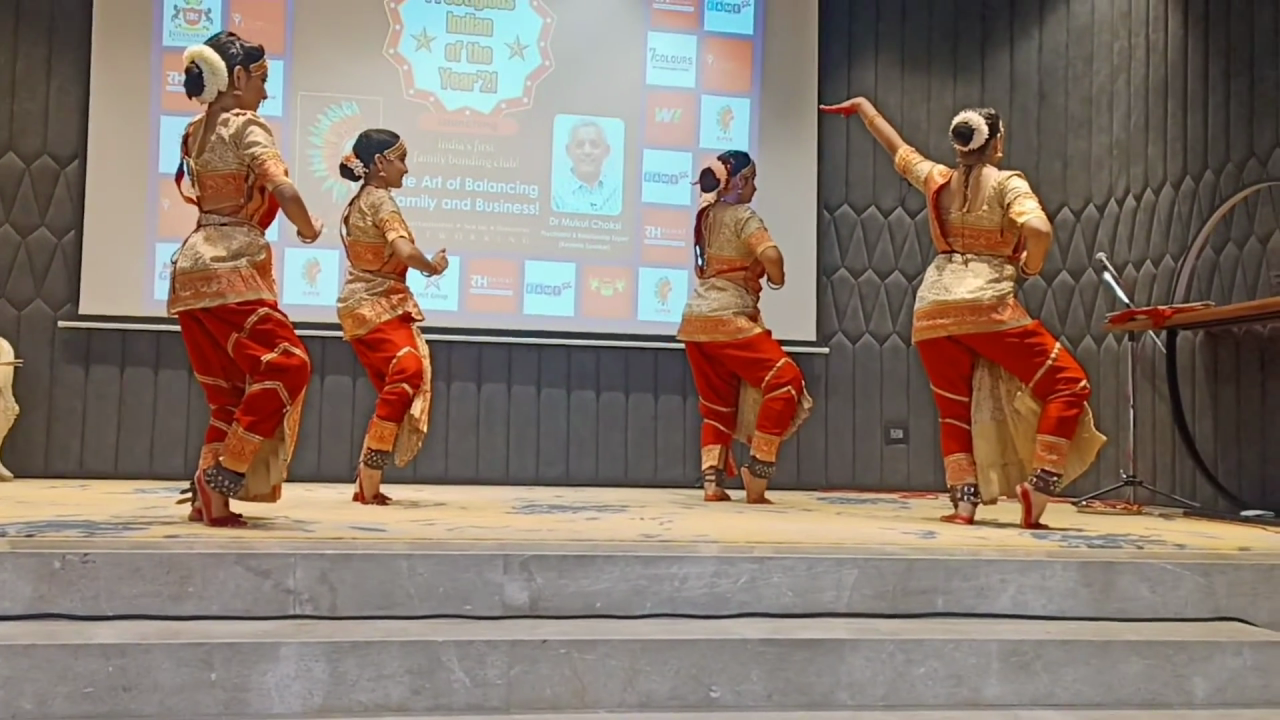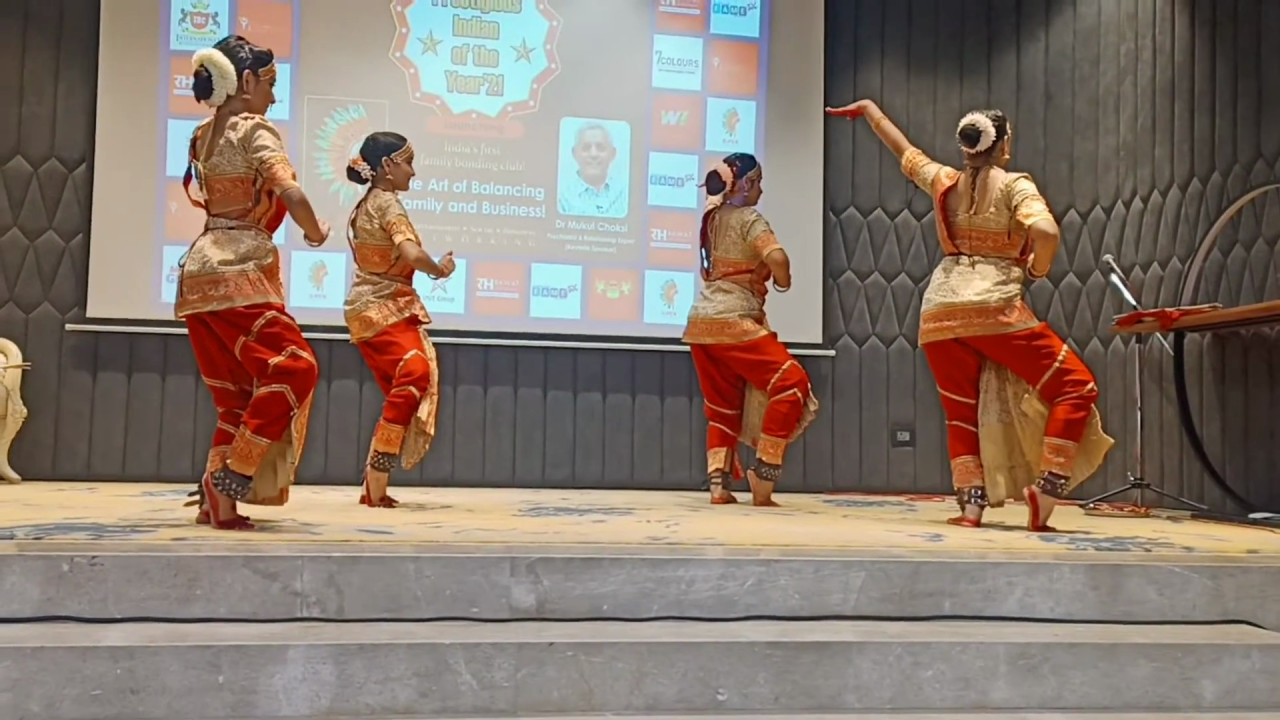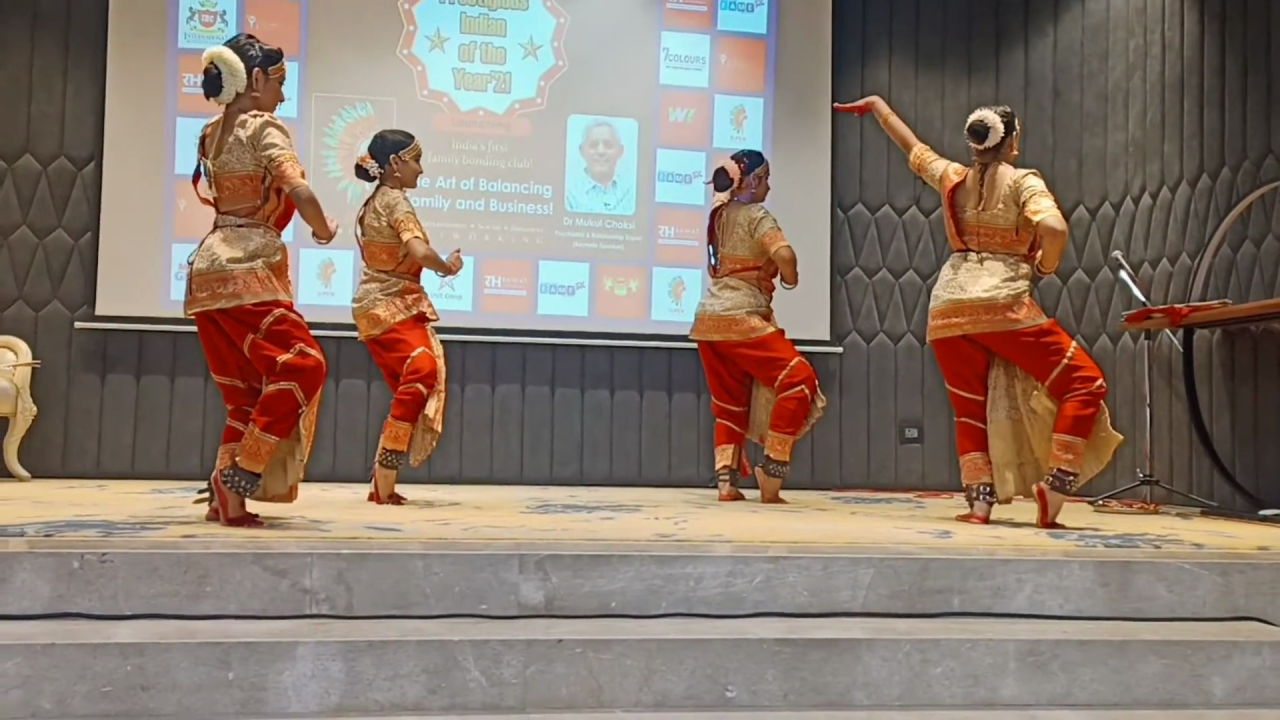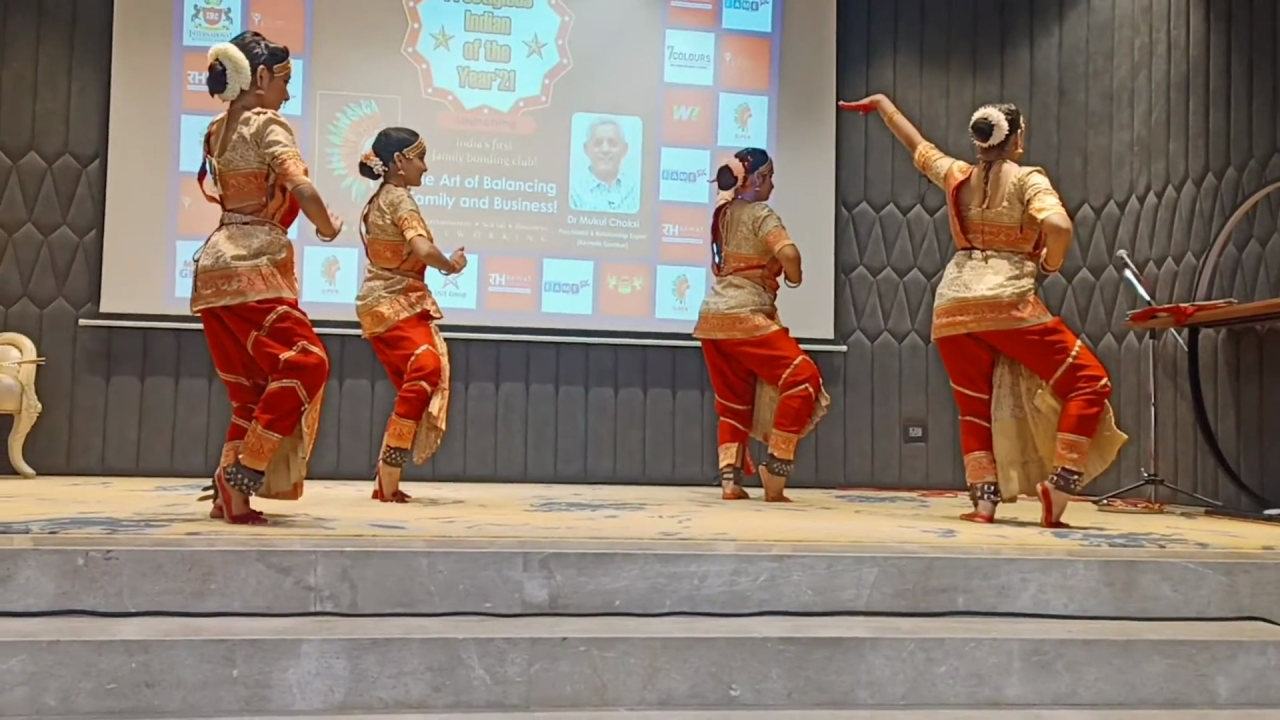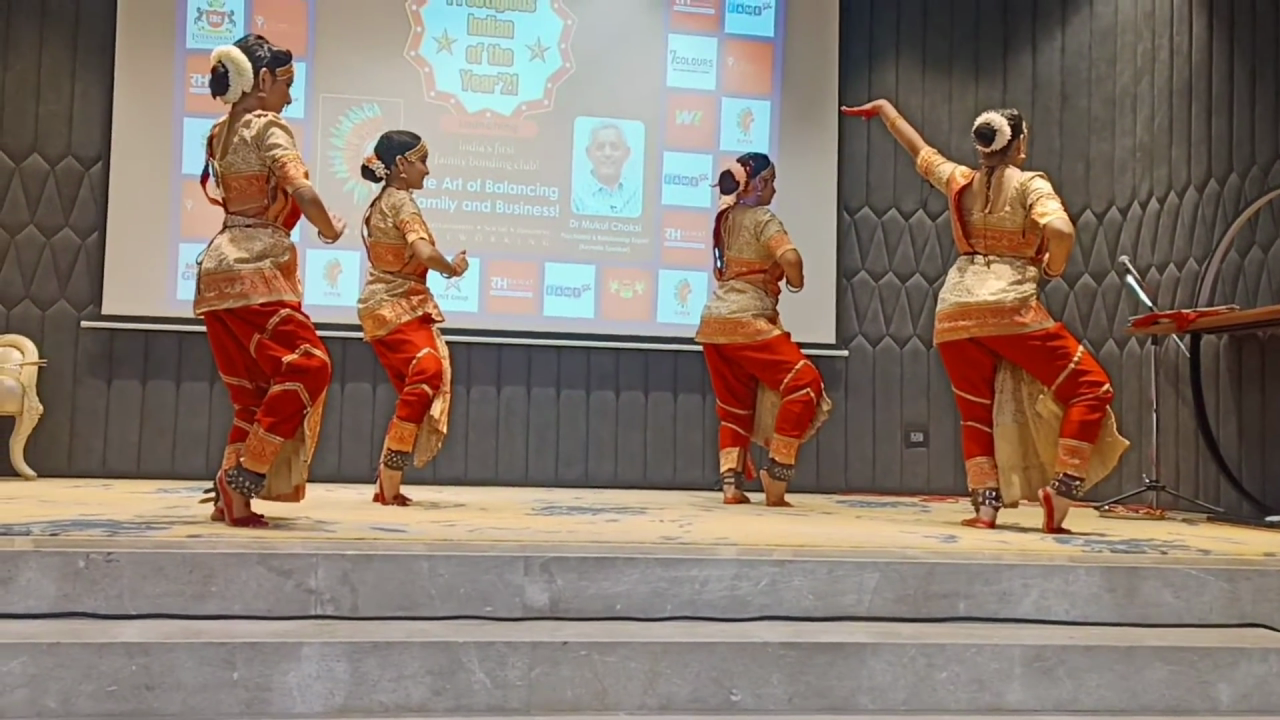
dt=0.2s
person 1, frame 1
left shoulder: (195, 131)
right shoulder: (246, 125)
right elbow: (283, 190)
right wrist: (309, 229)
left hip: (193, 267)
right hip: (230, 268)
left knee: (231, 390)
right knee: (287, 366)
left ankle: (208, 495)
right ankle: (220, 479)
person 1, frame 2
left shoulder: (203, 135)
right shoulder: (254, 129)
right elbow: (290, 194)
right wrist: (316, 233)
left hip: (201, 270)
right hip: (238, 271)
left knee: (238, 392)
right knee: (294, 369)
left ankle: (216, 498)
right ankle: (228, 481)
person 1, frame 3
left shoulder: (212, 132)
right shoulder: (264, 127)
right elbow: (299, 192)
right wrist: (324, 230)
left hip: (210, 270)
right hip: (247, 270)
left knee: (248, 390)
right knee: (302, 367)
left ankle: (225, 494)
right ankle: (236, 479)
person 1, frame 4
left shoulder: (218, 130)
right shoulder: (267, 124)
right elbow: (302, 189)
right wrist: (328, 227)
left hip: (216, 267)
right hip: (252, 267)
left knee: (253, 387)
right knee: (305, 365)
left ankle: (230, 491)
right ankle: (239, 478)
person 1, frame 5
left shoulder: (221, 132)
right shoulder: (268, 126)
right elbow: (302, 191)
right wrist: (330, 229)
left hip: (219, 269)
right hip: (255, 270)
left knee: (254, 390)
right knee: (307, 367)
left ankle: (230, 494)
right ankle: (241, 480)
person 2, frame 1
left shoulder: (936, 179)
right shoulder: (1007, 183)
left elbow: (896, 146)
right elbow: (1039, 230)
left wrist: (862, 105)
right wrist: (1030, 267)
left hip: (933, 309)
right hip: (988, 305)
left knee: (955, 410)
right knee: (1069, 385)
left ankle: (964, 502)
right ankle: (1039, 484)
person 2, frame 2
left shoulder: (943, 181)
right shoulder: (1014, 185)
left elbow: (902, 148)
right elbow: (1046, 232)
left wrist: (868, 107)
right wrist: (1037, 269)
left hip: (940, 310)
right hip: (995, 307)
left knee: (961, 412)
right knee: (1076, 388)
left ankle: (971, 505)
right ankle: (1046, 487)
person 2, frame 3
left shoulder: (951, 177)
right shoulder: (1022, 181)
left elbow: (910, 144)
right elbow: (1054, 229)
left wrist: (876, 104)
right wrist: (1046, 265)
left hip: (948, 308)
right hip: (1003, 305)
left knee: (970, 408)
right knee: (1085, 385)
left ankle: (979, 503)
right ankle: (1054, 484)
person 2, frame 4
left shoulder: (955, 175)
right shoulder: (1027, 179)
left elbow: (915, 143)
right elbow: (1059, 226)
left wrist: (881, 102)
right wrist: (1051, 263)
left hip: (952, 307)
right hip: (1008, 303)
left knee: (975, 407)
right knee: (1089, 383)
left ankle: (983, 501)
right ankle: (1059, 483)
person 2, frame 5
left shoulder: (958, 180)
right shoulder: (1030, 184)
left elbow: (917, 147)
right elbow: (1061, 231)
left wrist: (883, 107)
right wrist: (1053, 268)
left hip: (955, 311)
right hip: (1010, 308)
left knee: (976, 412)
right knee: (1091, 389)
left ankle: (985, 507)
right ankle: (1061, 488)
person 3, frame 1
left shoulder: (357, 202)
right shoulder: (381, 200)
right elbow: (406, 252)
right wrist: (433, 267)
left hip: (363, 306)
right hip: (378, 307)
left knee: (396, 385)
right knee: (408, 372)
left ankle: (368, 480)
right ankle: (369, 477)
person 3, frame 2
left shoulder: (364, 205)
right shoulder: (388, 203)
right elbow: (413, 255)
right wrist: (440, 270)
left hip: (369, 309)
right hip: (385, 309)
left knee: (403, 387)
right knee: (415, 374)
left ankle: (375, 482)
right ankle: (376, 480)
person 3, frame 3
left shoulder: (372, 203)
right shoulder: (396, 201)
right elbow: (421, 252)
right wrist: (447, 267)
left hip: (378, 306)
right hip: (392, 307)
left knee: (411, 384)
right knee: (422, 373)
left ankle: (383, 479)
right ankle: (384, 478)
person 3, frame 4
left shoulder: (377, 200)
right shoulder: (400, 199)
right elbow: (424, 250)
right wrist: (451, 265)
left hip: (381, 304)
right hip: (396, 305)
left knee: (416, 381)
right knee: (425, 370)
left ankle: (387, 478)
right ankle: (388, 475)
person 3, frame 5
left shoulder: (379, 203)
right shoulder: (402, 202)
left elbow: (401, 257)
right elbow: (426, 253)
right wrist: (453, 269)
left hip: (383, 307)
right hip: (398, 308)
left knee: (417, 384)
right knee: (427, 372)
left ankle: (388, 481)
right ankle: (389, 479)
person 4, frame 1
left shoulder: (707, 215)
right shoulder: (743, 215)
right elbow: (771, 255)
right wrist: (777, 278)
left hip: (696, 318)
right hip: (729, 318)
left knee: (718, 403)
right knee: (786, 381)
left ankle: (712, 482)
right ankle: (756, 477)
person 4, frame 2
left shoulder: (713, 218)
right shoulder: (748, 218)
right elbow: (777, 258)
right wrist: (783, 280)
left hip: (701, 320)
right hip: (735, 321)
left knee: (723, 405)
right knee: (791, 384)
left ankle: (719, 485)
right ankle: (763, 478)
person 4, frame 3
left shoulder: (720, 214)
right shoulder: (756, 215)
right elbow: (784, 254)
right wrist: (790, 277)
left hip: (709, 319)
right hip: (742, 318)
left knee: (730, 402)
right knee: (799, 381)
left ankle: (727, 482)
right ankle: (771, 477)
person 4, frame 4
left shoulder: (724, 213)
right shoulder: (760, 213)
right elbow: (788, 253)
right wrist: (794, 276)
left hip: (713, 317)
right hip: (746, 316)
left knee: (734, 401)
right knee: (803, 379)
left ankle: (730, 481)
right ankle: (775, 475)
person 4, frame 5
left shoulder: (726, 218)
right shoulder: (762, 218)
right elbow: (790, 258)
right wrist: (796, 281)
left hip: (714, 320)
right hip: (748, 320)
left knee: (735, 405)
right knee: (805, 384)
left ankle: (731, 486)
right ankle: (776, 481)
